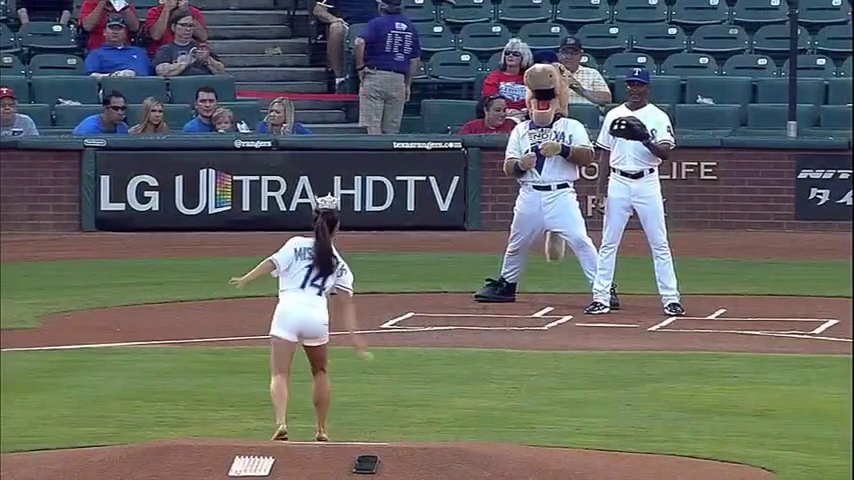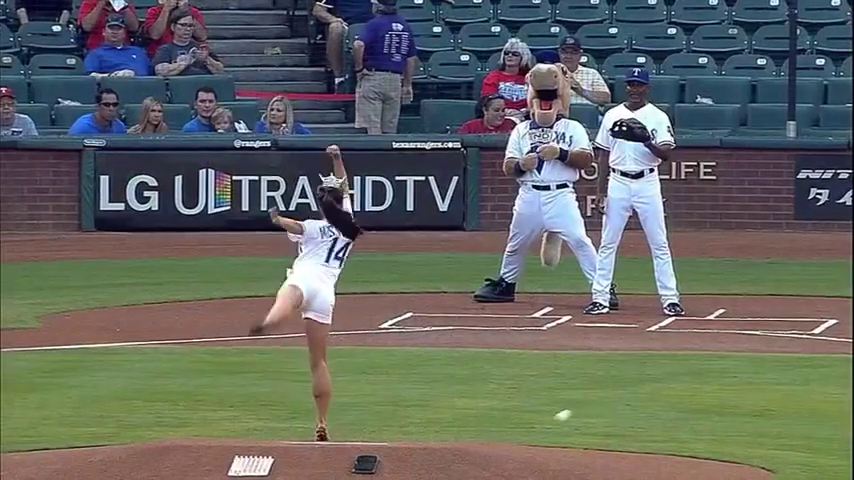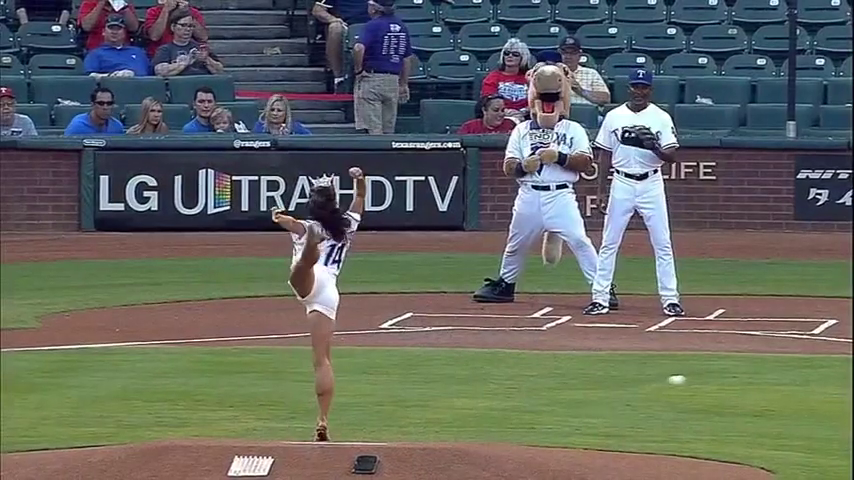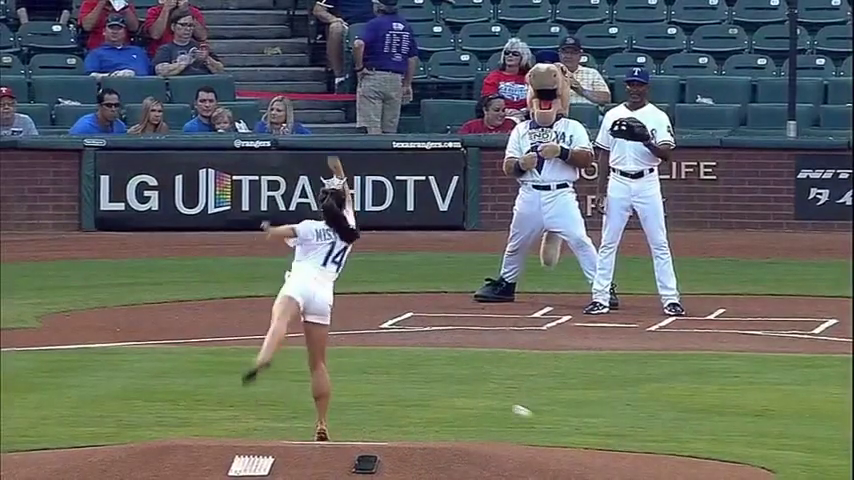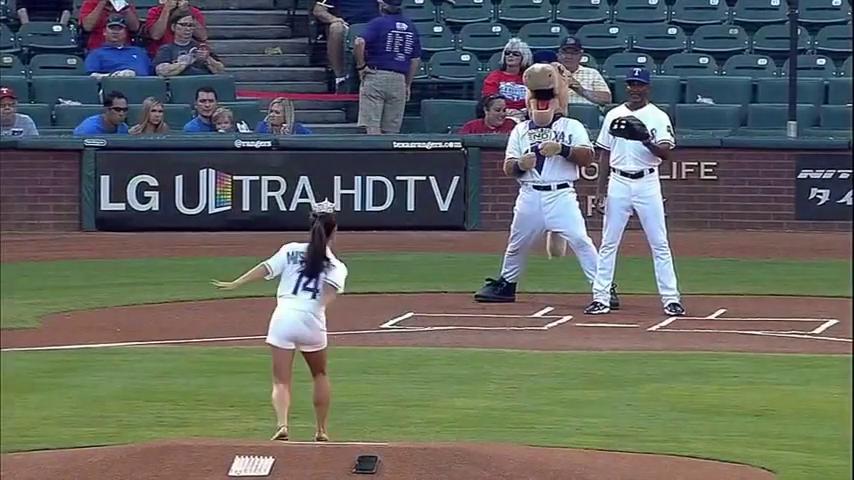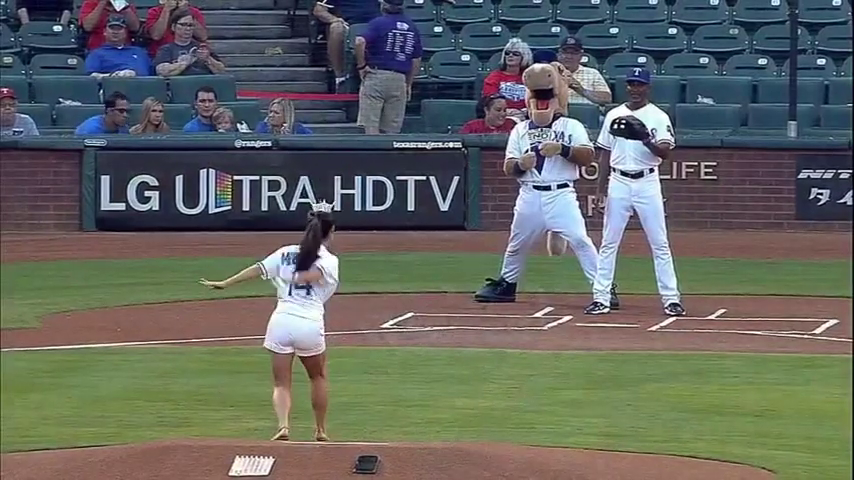
dt=0.2s
person 1, frame 1
left shoulder: (295, 245)
right shoulder: (339, 263)
left elbow: (270, 264)
right elbow: (345, 305)
left wrist: (244, 280)
right wrist: (354, 336)
left hip: (288, 311)
right hip: (316, 316)
left knee: (280, 375)
right knee: (319, 374)
left ankle: (281, 425)
right ankle: (320, 431)
person 1, frame 2
left shoulder: (314, 227)
right shoulder: (347, 226)
left elbow: (296, 228)
right elbow: (344, 188)
left wrist: (278, 219)
right wrist: (338, 158)
left hip: (302, 283)
right hip: (325, 295)
right knee: (318, 362)
left ankle: (268, 322)
right ankle: (322, 425)
person 1, frame 3
left shoulder: (309, 229)
right shoulder: (346, 226)
left elbow: (296, 225)
right elbow: (360, 200)
left wrist: (282, 220)
right wrist: (359, 178)
left hip: (312, 283)
right hip: (330, 294)
right knee: (322, 361)
right ankle: (323, 424)
person 1, frame 4
left shoulder: (313, 227)
right shoulder: (347, 228)
left elbow: (286, 232)
right elbow: (348, 200)
left wrist: (271, 229)
right wrist: (339, 171)
left hip: (298, 285)
right hip: (322, 297)
left knee: (278, 325)
right knee: (317, 365)
left ankle: (263, 359)
right ankle: (321, 426)
person 1, frame 5
left shoulder: (291, 250)
right shoulder: (336, 266)
left elbow: (263, 269)
right elbow: (331, 289)
left wrist: (234, 284)
right wrist: (319, 309)
left hip: (284, 318)
right hip: (311, 324)
left knee: (281, 383)
right knee: (320, 377)
left ankle: (282, 426)
right ankle: (321, 431)
person 1, frame 6
left shoulder: (288, 253)
right shoulder: (330, 261)
left elbow: (257, 269)
right elbow: (312, 273)
left wrist: (225, 283)
right wrist: (298, 281)
left hip: (281, 323)
right hip: (309, 328)
left knee: (281, 385)
right knee: (318, 378)
left ankle: (283, 428)
right ankle: (321, 431)
person 2, frame 1
left shoulder: (659, 117)
right shoulder: (613, 115)
left elbow: (666, 153)
right elbow: (605, 154)
left wrist: (648, 141)
right wrist: (600, 189)
left hip: (647, 184)
right hip: (618, 184)
left knee: (659, 244)
right knee: (608, 243)
left ankle: (670, 299)
right ankle: (600, 298)
person 2, frame 2
left shoulder: (658, 117)
right shoulder: (612, 115)
left elbow: (666, 154)
right elbow: (604, 155)
left wrist: (649, 143)
right wrist: (600, 190)
left hip: (647, 184)
right hip: (618, 184)
left knee: (659, 244)
right knee: (608, 243)
left ankle: (670, 299)
right ankle: (600, 299)
person 2, frame 3
left shoulder: (662, 118)
right shoulder: (614, 116)
left elbow: (671, 156)
right elbow: (605, 155)
left wrist: (654, 147)
right wrist: (601, 190)
left hip: (651, 186)
right hip: (621, 184)
left knee: (662, 244)
right knee: (609, 244)
left ankle: (670, 299)
right ankle: (600, 298)
person 2, frame 4
left shoulder: (658, 117)
right shoulder: (612, 115)
left elbow: (666, 154)
right elbow: (604, 154)
left wrist: (647, 141)
right wrist: (600, 189)
left hip: (647, 184)
right hip: (618, 184)
left knee: (659, 243)
right knee: (608, 243)
left ankle: (670, 298)
right ankle: (600, 298)
person 2, frame 5
left shoulder: (659, 117)
right shoulder: (613, 115)
left elbow: (665, 152)
right elbow: (605, 154)
left wrist: (646, 140)
right wrist: (600, 189)
left hip: (647, 184)
right hip: (618, 184)
left knee: (659, 244)
right knee: (608, 243)
left ankle: (670, 298)
right ankle: (600, 298)
person 2, frame 6
left shoulder: (659, 116)
right shoulder: (613, 115)
left elbow: (665, 152)
right elbow: (605, 154)
left wrist: (646, 140)
right wrist: (600, 188)
left hip: (647, 183)
right hip: (618, 183)
left knee: (659, 243)
right knee: (608, 243)
left ankle: (670, 298)
right ankle: (600, 298)
person 3, frame 1
left shoulder: (572, 126)
right shoulder: (521, 130)
left elbow: (587, 157)
right elbow: (508, 167)
left wrist: (562, 149)
right wrist: (520, 165)
left hip: (560, 197)
right hip: (529, 197)
left knee: (580, 240)
right knee: (517, 244)
right ankle: (505, 286)
person 3, frame 2
left shoulder: (572, 127)
right shoulder: (521, 129)
left elbow: (586, 159)
right elbow: (507, 167)
left wrist: (561, 152)
right wrist: (521, 165)
left hip: (560, 195)
right hip: (529, 195)
left knee: (578, 240)
right knee: (516, 244)
right ankle: (505, 284)
person 3, frame 3
left shoulder: (573, 129)
right shoulder: (521, 130)
left elbow: (585, 162)
right elbow: (508, 166)
left wrist: (559, 156)
right wrist: (522, 166)
left hip: (560, 197)
right hip: (528, 198)
left knee: (579, 241)
right knee: (515, 245)
right ankle: (504, 286)
person 3, frame 4
left shoulder: (572, 127)
right shoulder: (521, 129)
left elbow: (587, 158)
right elbow: (508, 168)
left wrist: (561, 151)
right wrist: (521, 164)
left hip: (560, 195)
right hip: (529, 195)
left knee: (579, 239)
right knee: (517, 243)
right ankle: (504, 285)
person 3, frame 5
left shoulder: (572, 126)
right shoulder: (520, 129)
left elbow: (587, 157)
right elbow: (508, 168)
left wrist: (562, 148)
right wrist: (520, 165)
left hip: (561, 195)
right hip: (529, 195)
left knee: (579, 239)
right knee: (517, 243)
right ankle: (506, 284)
person 3, frame 6
left shoulder: (571, 126)
right shoulder: (521, 130)
left elbow: (588, 156)
right elbow: (508, 167)
left wrist: (562, 149)
right wrist: (520, 165)
left hip: (561, 196)
right hip: (529, 197)
left knee: (580, 240)
right knee: (517, 244)
right ankle: (505, 285)
person 4, frame 1
left shoulder: (377, 23)
right shoulder: (410, 26)
left elbow: (359, 43)
right elbow: (415, 59)
left wrist: (360, 66)
right wrist: (407, 84)
left hip: (375, 77)
right hip: (398, 80)
left knee: (373, 126)
right knee: (392, 129)
person 4, frame 2
left shoulder: (375, 24)
right shoulder: (405, 26)
left elbow: (359, 45)
right elbow: (411, 58)
left wrist: (358, 68)
right wrist: (407, 84)
left hip: (373, 77)
right hip: (395, 80)
left knee: (373, 127)
right knee: (389, 130)
person 4, frame 3
left shoulder: (373, 25)
right shoulder: (401, 26)
left elbow: (359, 48)
right elbow: (407, 58)
left wrist: (358, 70)
right wrist: (403, 84)
left hip: (371, 79)
right hip: (393, 81)
left knee: (374, 128)
right knee: (388, 131)
person 4, frame 4
left shoulder: (375, 23)
right shoulder: (406, 26)
left elbow: (358, 44)
right elbow: (412, 58)
left wrist: (359, 67)
right wrist: (407, 84)
left hip: (373, 77)
right hip: (396, 80)
left knee: (373, 126)
right knee: (390, 130)
person 4, frame 5
left shoulder: (378, 23)
right shoulder: (411, 27)
left elbow: (359, 42)
right elbow: (415, 59)
left wrist: (361, 65)
right wrist: (407, 84)
left hip: (376, 76)
right hip: (399, 80)
left knee: (371, 126)
right knee: (392, 130)
person 4, frame 6
left shoulder: (379, 22)
right shoulder: (412, 26)
left elbow: (360, 42)
right elbow: (416, 60)
left wrist: (361, 65)
right wrist: (408, 84)
left hip: (376, 76)
right hip: (399, 79)
left knee: (371, 125)
right knee: (392, 130)
